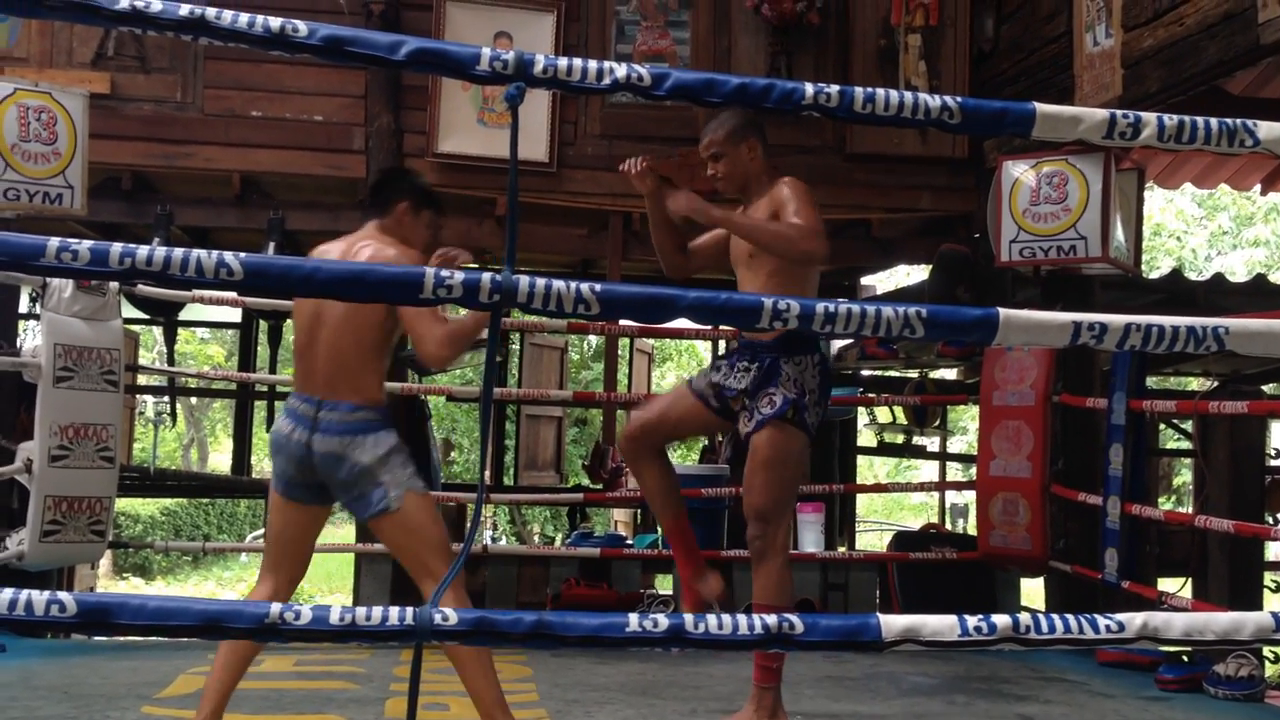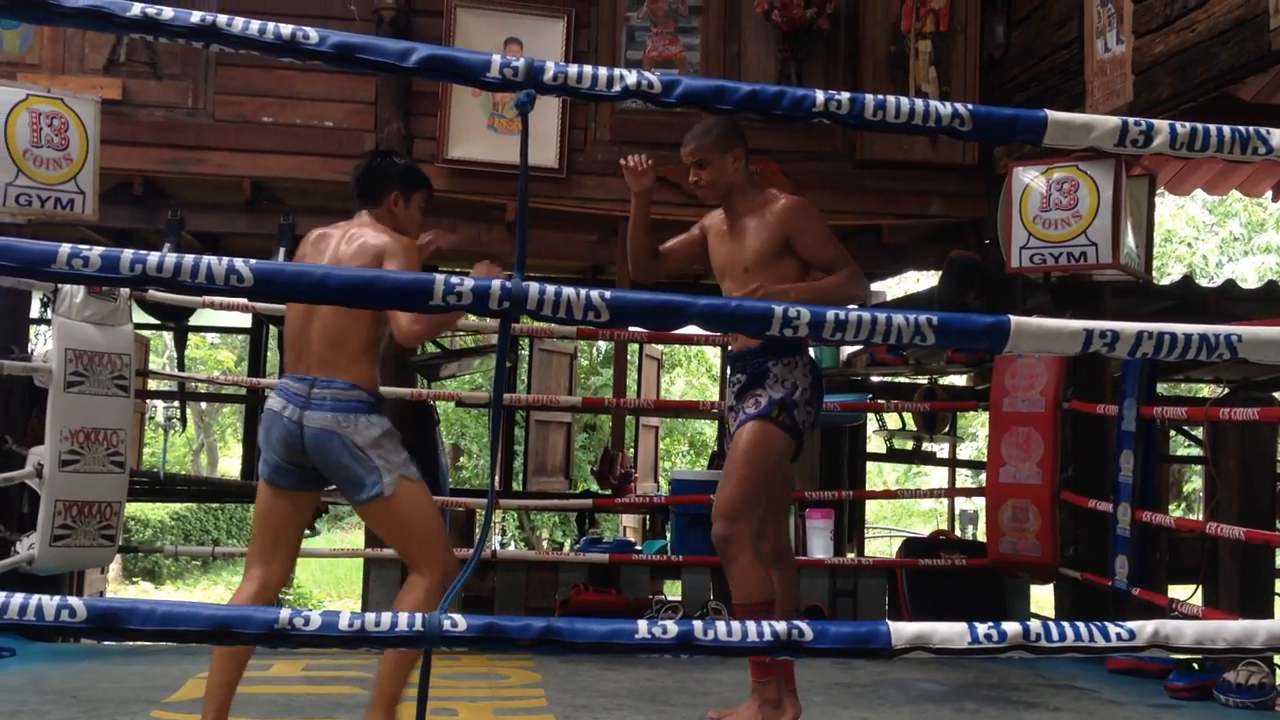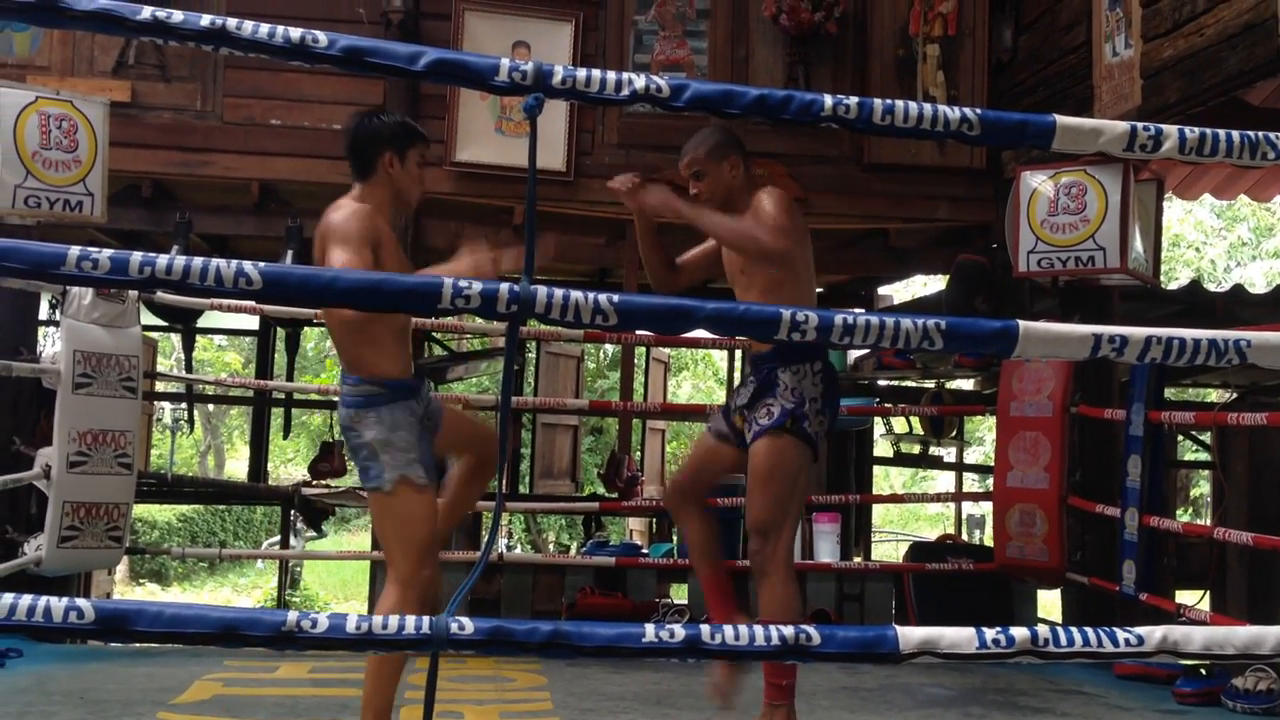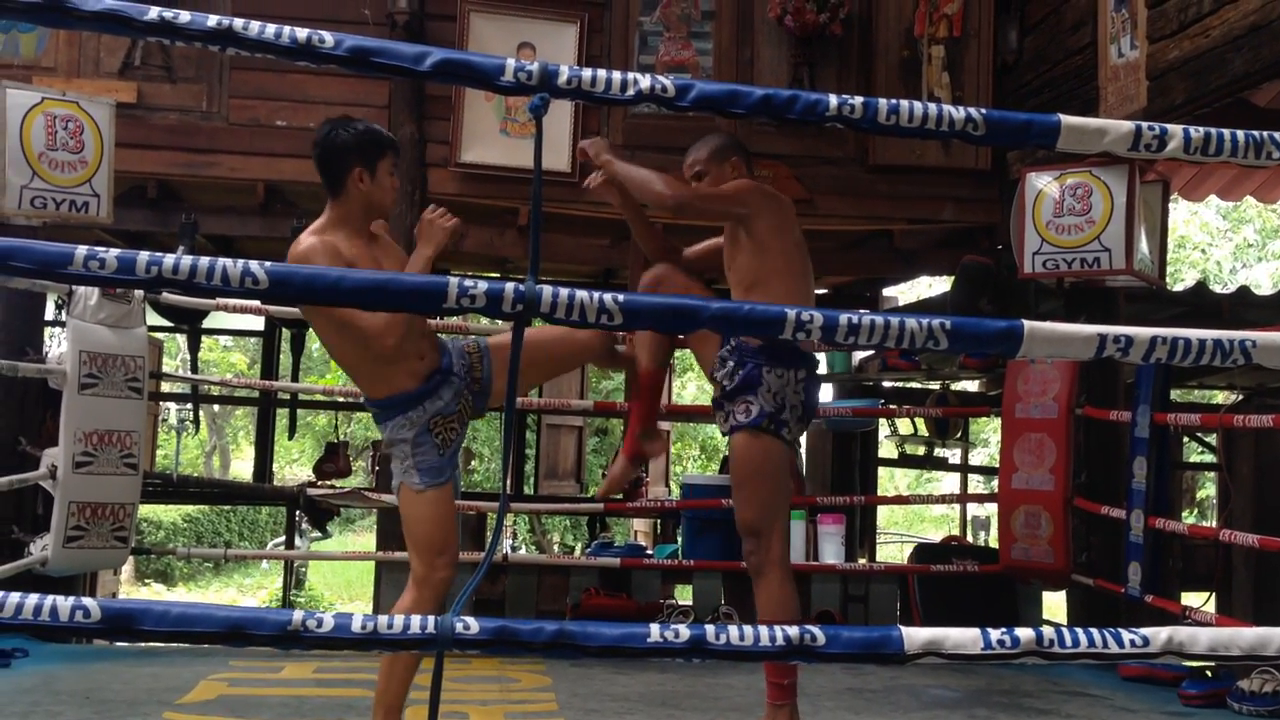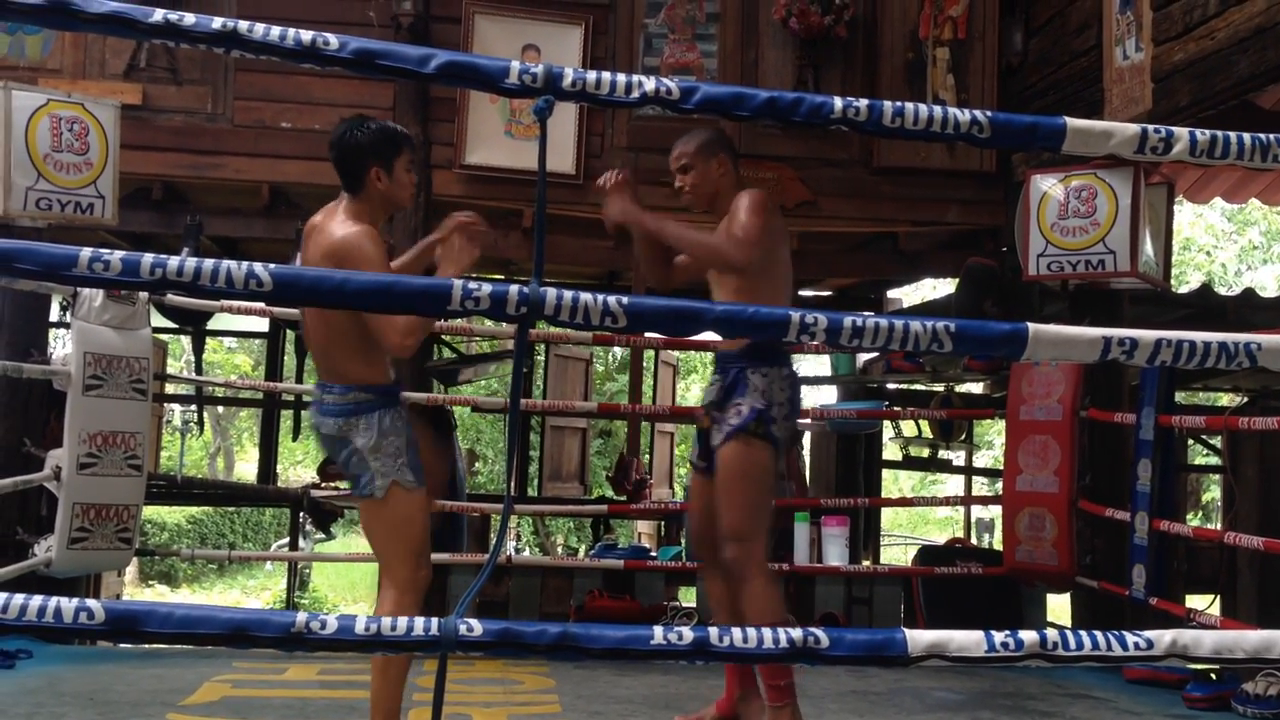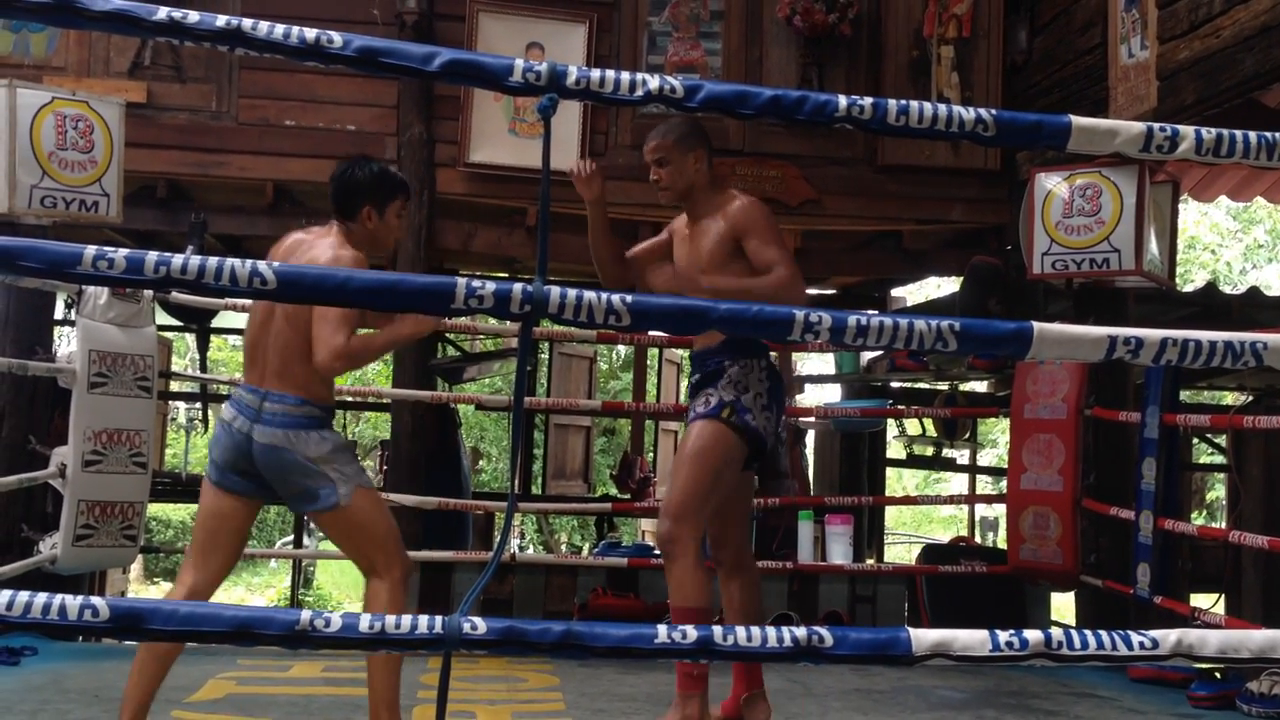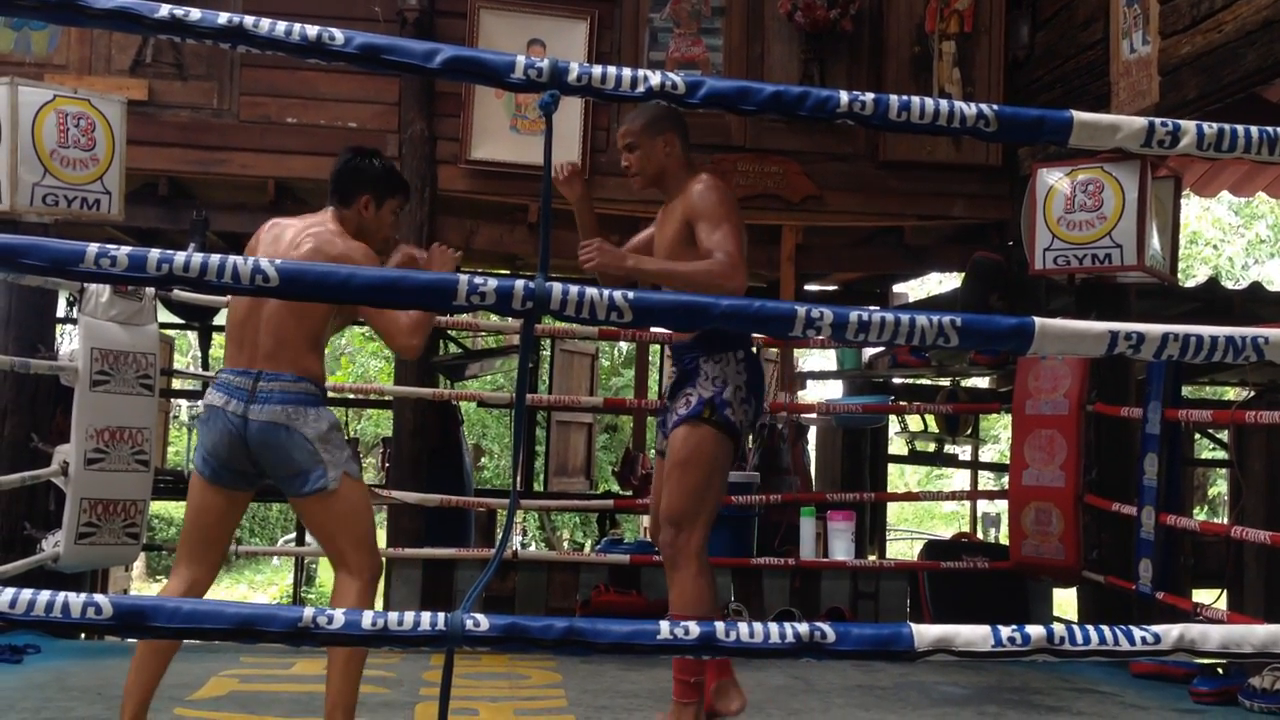
dt=0.3s
person 1, frame 1
left shoulder: (789, 194)
right shoulder: (739, 215)
left elbow: (813, 248)
right elbow: (678, 265)
left wrist: (714, 213)
right wrist: (654, 199)
left hip: (789, 367)
right hip: (741, 364)
left knee: (765, 535)
right knee: (637, 436)
right ankle: (692, 573)
person 1, frame 2
left shoulder: (787, 212)
right shoulder: (710, 227)
left elbow: (854, 285)
right elbow: (644, 269)
left wrist: (785, 294)
right wrist: (640, 200)
left hip: (783, 376)
right hip: (743, 381)
left knee: (731, 528)
right knee: (763, 541)
person 1, frame 3
left shoulder: (771, 202)
right shoulder: (728, 232)
left elbow: (774, 250)
right elbow: (667, 280)
left wrist: (683, 211)
right wrist: (643, 215)
left hip: (794, 380)
right hip: (758, 382)
left knee: (767, 549)
right knee: (680, 493)
right ankle: (729, 627)
person 1, frame 4
left shoulder: (755, 200)
right shoulder: (741, 231)
left elbow: (673, 199)
right elbow: (671, 258)
left wrist: (610, 158)
right wrist: (623, 197)
left hip: (773, 376)
right hip: (746, 365)
left knee: (763, 550)
right knee: (657, 281)
right ankle: (636, 444)
person 1, frame 5
left shoulder: (752, 205)
right shoulder: (729, 223)
left elbow: (741, 258)
right elbow: (663, 275)
left wrist: (642, 218)
right wrist: (635, 214)
left hip: (758, 382)
right hip: (730, 383)
left knee: (744, 553)
right knee: (708, 545)
person 1, frame 6
left shoulder: (743, 211)
right shoulder: (680, 229)
left elbow: (790, 290)
right elbow: (614, 275)
left wrist: (698, 283)
right wrist: (596, 208)
left hip: (740, 380)
right hip: (712, 384)
left knee: (678, 532)
right knee: (729, 550)
person 1, frame 7
left shoulder: (706, 193)
right shoulder: (669, 211)
left elbow: (731, 278)
right elbow: (611, 275)
left wrist: (635, 263)
right wrist: (580, 205)
left hip: (718, 372)
right hip: (692, 375)
left knee: (679, 541)
right knee: (670, 533)
person 2, frame 1
left shoulder: (321, 254)
right shoulder: (402, 258)
right elbow: (434, 352)
right wrist: (483, 313)
left hip: (297, 426)
right hip: (360, 435)
left knee: (275, 584)
right knee: (443, 582)
person 2, frame 2
left shoulder: (314, 240)
right shoulder: (393, 244)
right elbow: (410, 329)
left hip: (288, 408)
right hip: (346, 417)
left knee: (263, 580)
right knee: (434, 568)
person 2, frame 3
left shoulder: (370, 218)
right shoulder: (350, 217)
left elbow: (407, 283)
right elbow: (350, 303)
left wrist: (473, 266)
right wrist: (448, 272)
left hip: (394, 397)
right hip: (380, 406)
left knee: (488, 443)
right knee: (411, 576)
person 2, frame 4
left shoulder: (375, 232)
right shoulder: (312, 253)
right elbow: (386, 331)
right wrist: (426, 250)
left hip: (457, 368)
right hip: (411, 417)
left knee: (590, 336)
right knee: (431, 575)
person 2, frame 5
left shoulder: (334, 221)
right shoulder: (352, 239)
right elbow: (401, 339)
left wrist: (436, 244)
right wrist: (450, 271)
left hip: (349, 402)
right hip: (364, 415)
left knee: (435, 462)
right knee: (407, 576)
person 2, frame 6
left shoulder: (292, 242)
right shoulder: (345, 261)
right elbow: (329, 357)
left wrist: (374, 308)
right wrist: (406, 328)
left hip: (239, 419)
right hip: (298, 431)
left knee: (195, 580)
right knee: (389, 570)
person 2, frame 7
left shoulder: (271, 230)
right shoulder: (350, 251)
right elbow: (407, 341)
left wrist: (388, 270)
right wrist: (436, 276)
left hip: (225, 402)
right hip: (293, 411)
left knee: (189, 575)
right knee: (359, 568)
